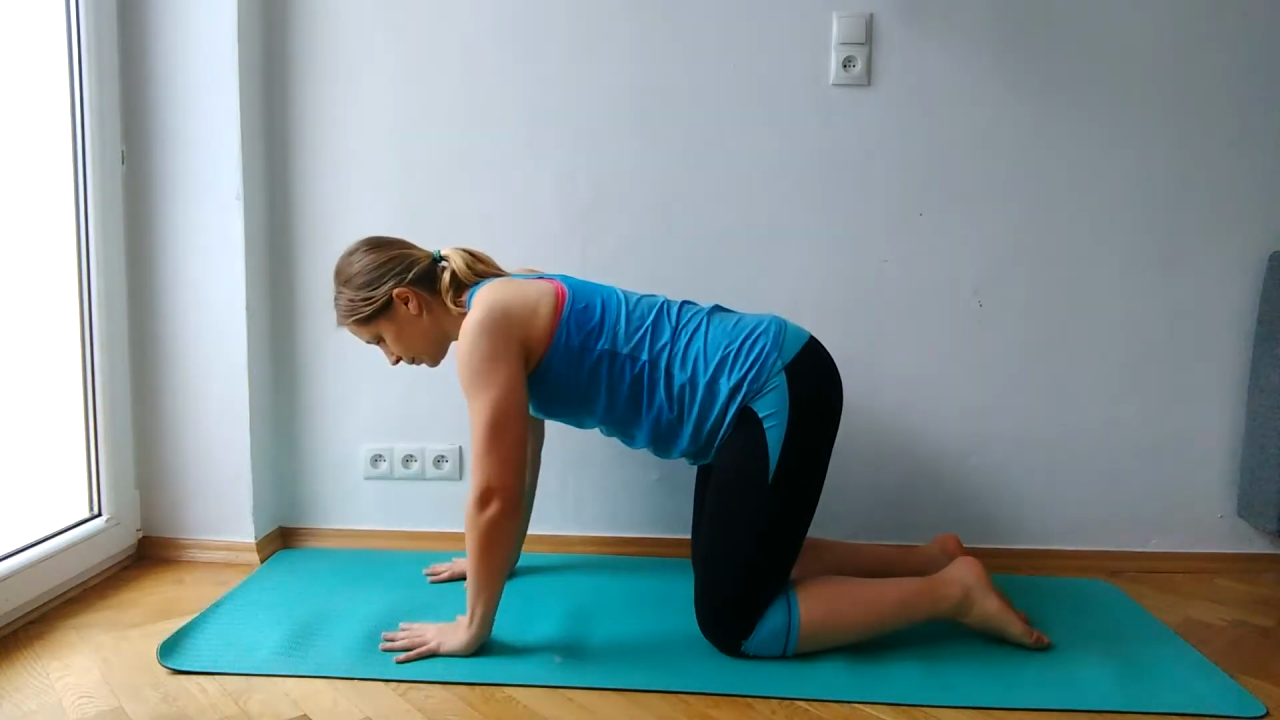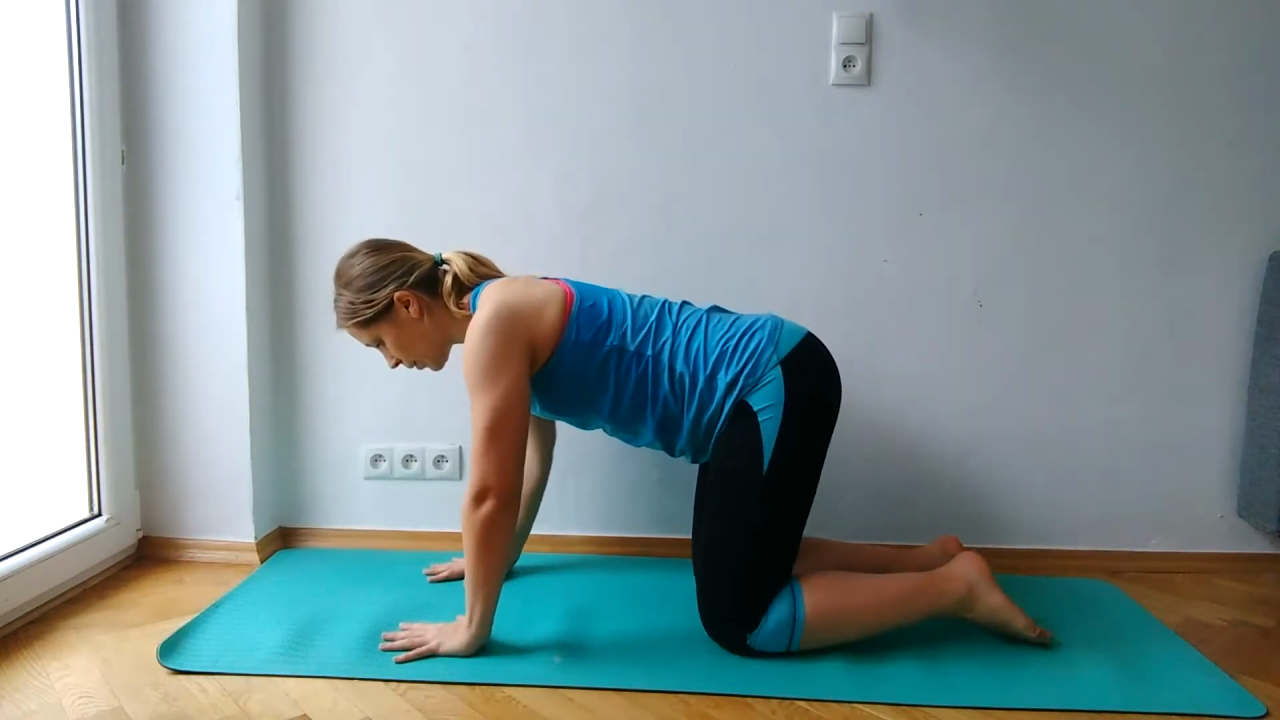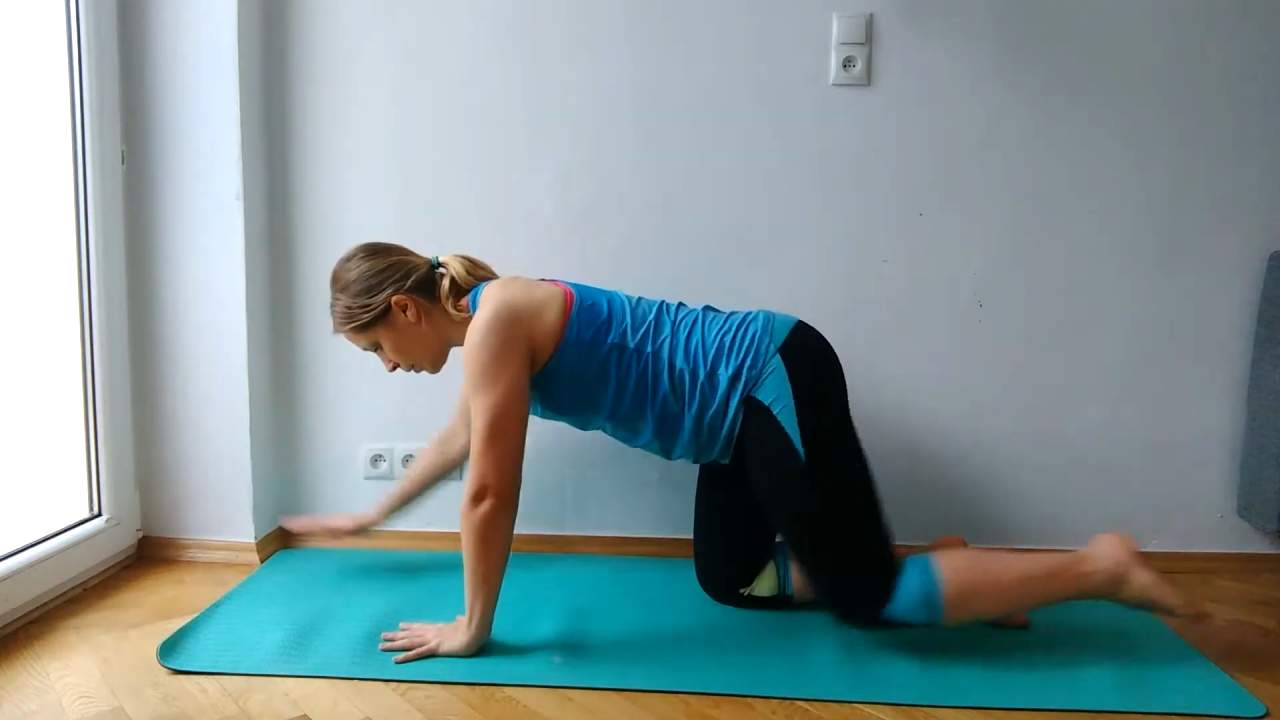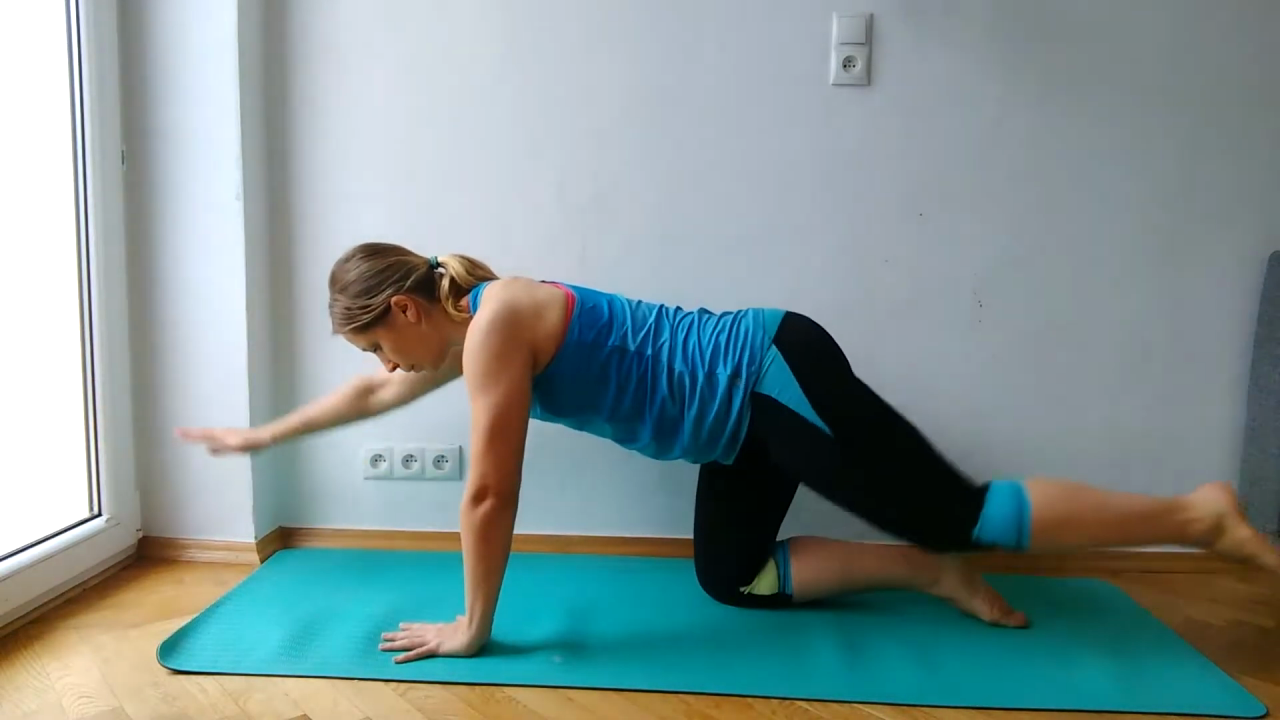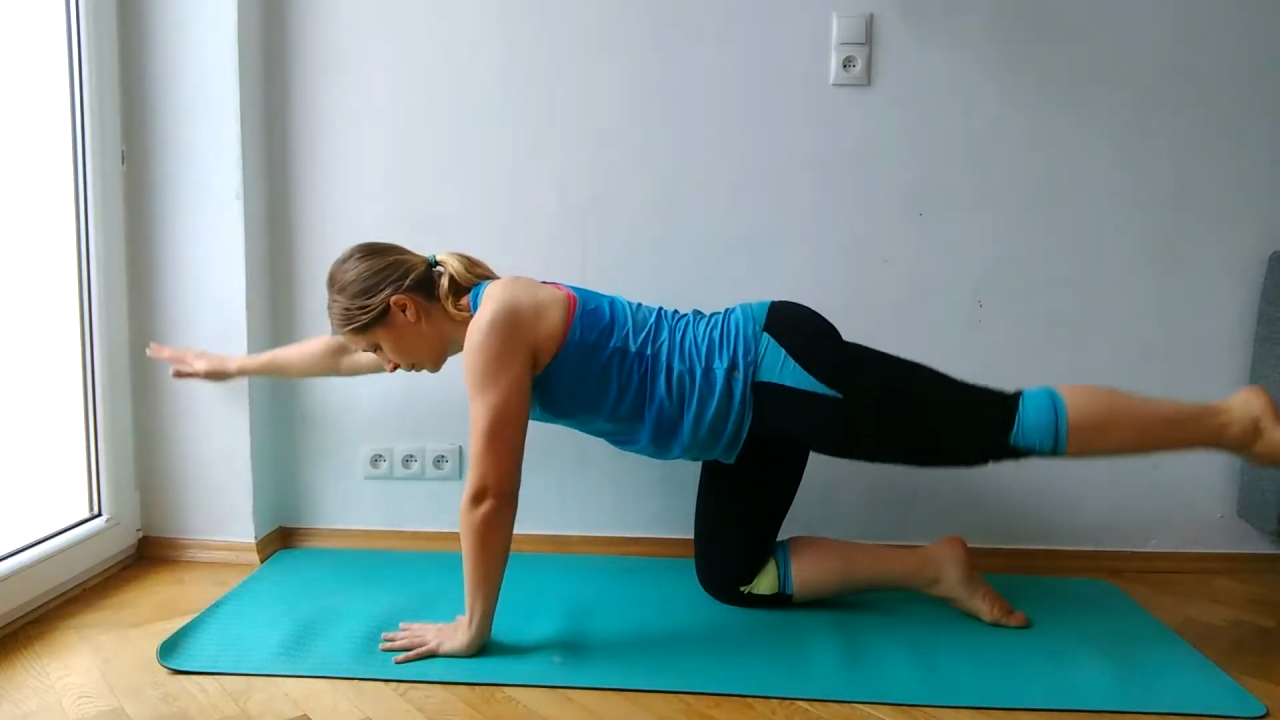
dt=0.3s
person 1, frame 1
left shoulder: (484, 325)
right shoulder: (504, 307)
left elbow: (494, 494)
right elbow: (523, 462)
left wrist: (472, 626)
right wrist: (498, 557)
left hip: (774, 391)
right hip: (756, 390)
left knee: (731, 623)
right knee: (739, 564)
left ankle: (952, 591)
right ankle: (930, 558)
person 1, frame 2
left shoulder: (492, 327)
right shoulder: (505, 319)
left elbow: (489, 494)
right elbow: (532, 459)
left wrist: (473, 627)
right wrist: (499, 557)
left hip: (776, 384)
right hip: (749, 389)
left knee: (739, 621)
right knee: (723, 573)
left ankle: (957, 583)
right ankle: (926, 560)
person 1, frame 3
left shoulder: (491, 325)
right shoulder: (497, 320)
left elbow: (490, 495)
right elbow: (462, 437)
left wrist: (471, 627)
right wrist: (371, 515)
left hip: (773, 380)
right hip: (751, 392)
left knee: (863, 596)
right knee: (730, 578)
left ankle: (1096, 567)
right ankle: (943, 561)
person 1, frame 4
left shoulder: (491, 326)
right shoulder: (467, 320)
left elbow: (489, 497)
right elbow: (375, 393)
left wrist: (471, 629)
right wrist: (261, 431)
left hip: (772, 376)
right hip: (746, 403)
left knee: (968, 510)
right knee: (729, 578)
right ankle: (934, 573)
person 1, frame 5
left shoulder: (491, 328)
right shoulder: (465, 312)
left elbow: (488, 498)
right elbow: (342, 354)
left wrist: (471, 628)
right wrist: (232, 364)
left hip: (771, 367)
right hip: (747, 396)
left knee: (997, 425)
right knee: (730, 578)
right ankle: (935, 568)
